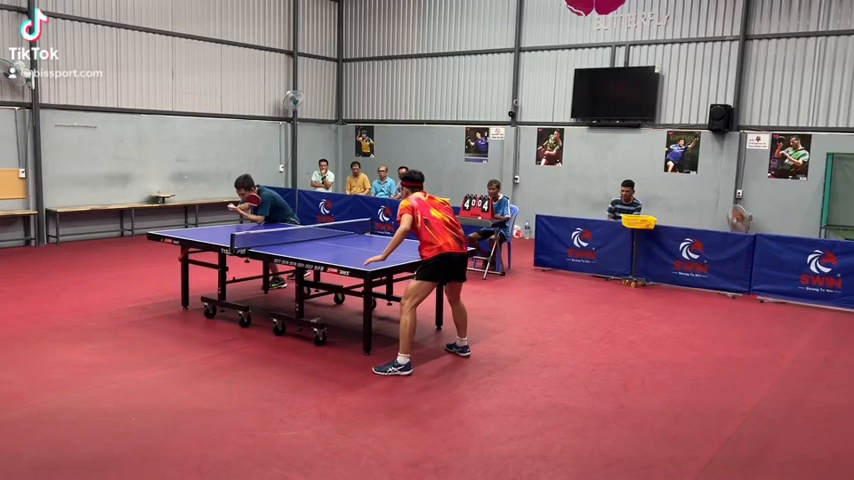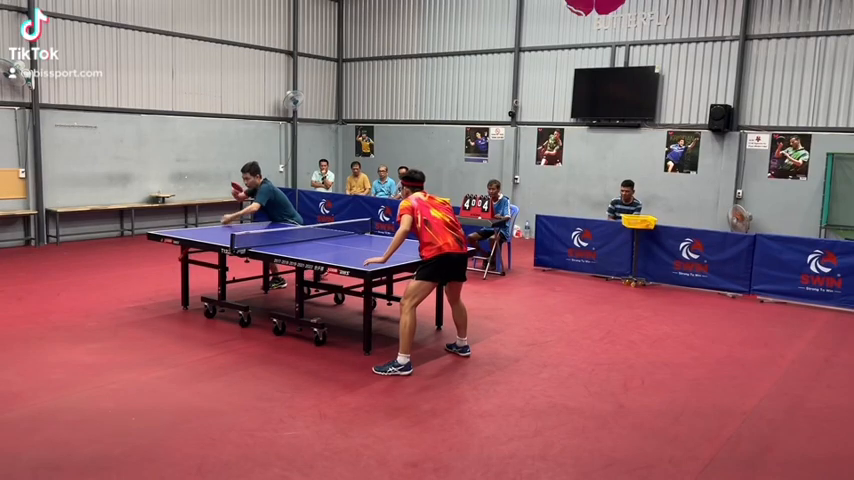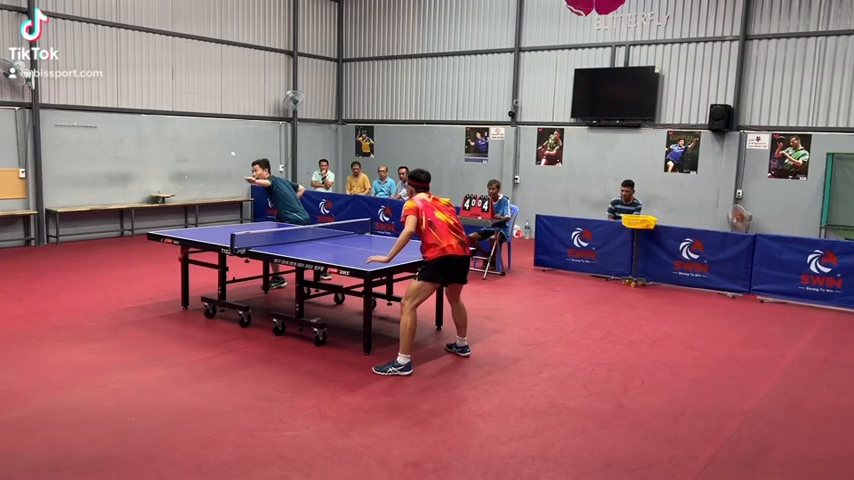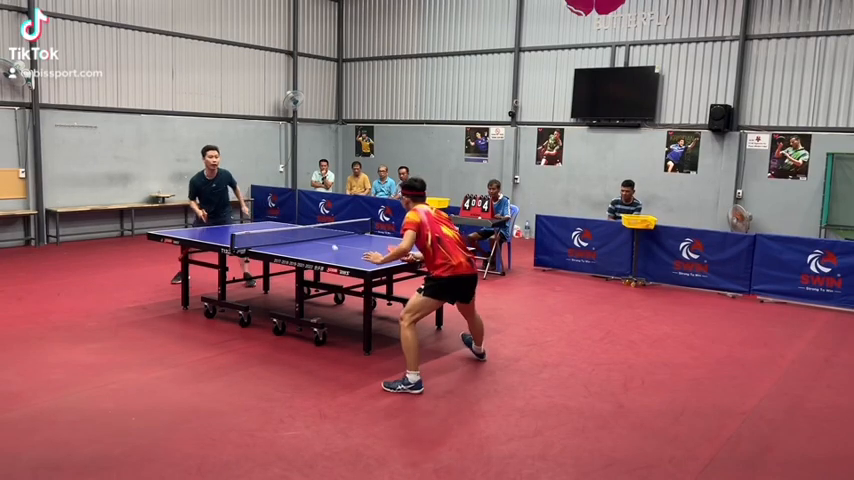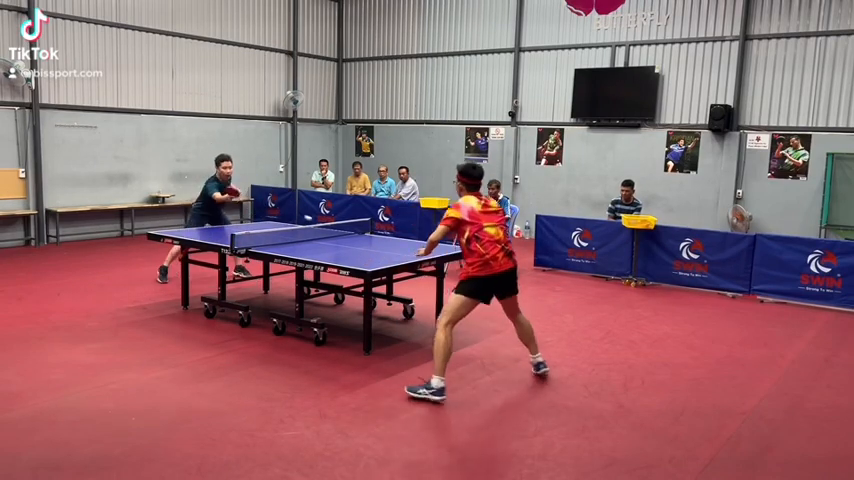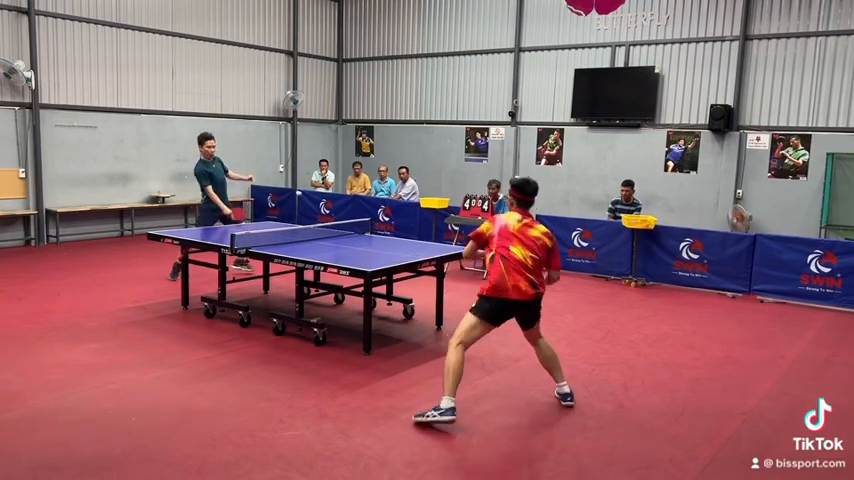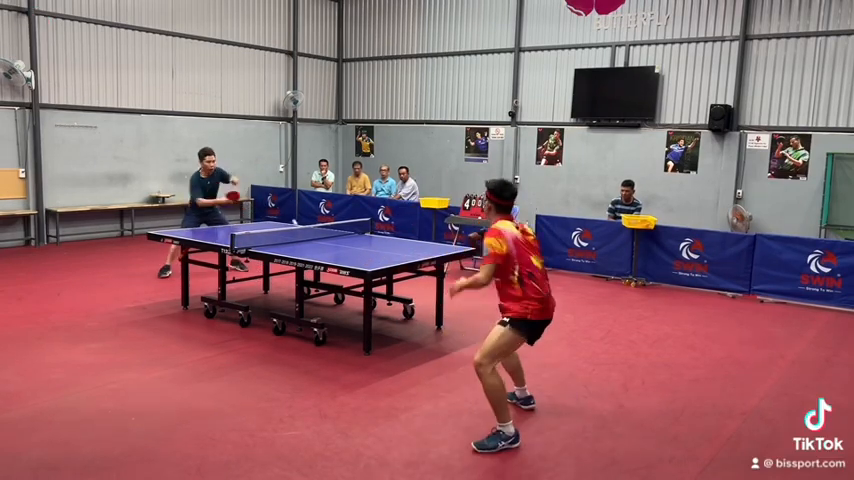
dt=0.7s
person 1, frame 1
left shoulder: (408, 202)
right shoulder: (441, 201)
left elbow: (405, 228)
right elbow: (456, 228)
left wrist: (384, 255)
left hip: (438, 256)
right hip: (460, 252)
left knee: (407, 304)
right knee: (454, 299)
left ankle: (403, 362)
right ankle: (462, 345)
person 1, frame 2
left shoulder: (408, 203)
right shoulder: (441, 201)
left elbow: (405, 229)
left wrist: (384, 258)
left hip: (438, 256)
right hip: (460, 253)
left knee: (407, 304)
right knee: (454, 299)
left ankle: (403, 362)
right ankle: (462, 345)
person 1, frame 3
left shoulder: (413, 203)
right shoulder: (445, 203)
left elbow: (409, 230)
left wrist: (388, 257)
left hip: (441, 257)
right hip: (462, 255)
left knee: (408, 305)
right knee: (454, 298)
left ankle: (403, 362)
right ankle: (462, 344)
person 1, frame 4
left shoulder: (414, 215)
right shoulder: (439, 215)
left elbow: (404, 246)
left wrist: (383, 259)
right wrist: (418, 257)
left hip: (446, 275)
right hip: (468, 271)
left knee: (407, 319)
right knee: (469, 313)
left ankle: (413, 379)
right ankle: (479, 349)
person 1, frame 5
left shoulder: (460, 206)
right shoulder: (494, 205)
left elbow: (436, 237)
left wrist: (426, 251)
left hip: (480, 273)
right hip: (506, 268)
left knee: (445, 322)
right knee: (515, 314)
left ankle: (436, 385)
right ankle: (538, 362)
person 1, frame 6
left shoulder: (497, 221)
right shoulder: (546, 234)
left elbow: (467, 253)
right elbow: (553, 277)
left wrist: (485, 251)
left hip: (498, 294)
right hip: (530, 296)
left knee: (457, 343)
right knee: (536, 339)
left ankle: (446, 407)
right ankle: (564, 390)
person 1, frame 7
left shoulder: (497, 233)
right shoulder: (523, 230)
left elbow: (484, 279)
left wrist: (462, 284)
left hip: (527, 311)
right hip: (539, 307)
left knee: (483, 362)
right knee: (501, 346)
left ankle: (507, 432)
right ankle: (522, 394)
person 2, frame 1
left shoulder: (265, 195)
left elbow: (259, 219)
right elbow: (239, 209)
left wrist: (239, 211)
right wrist: (248, 204)
left hip: (289, 223)
right hip: (276, 223)
left ankle: (277, 279)
person 2, frame 2
left shoulder: (266, 188)
right shoulder: (258, 187)
left elbow: (254, 208)
right elbow: (241, 197)
left wrist: (233, 216)
right wrist: (237, 194)
left hip: (292, 224)
right hip: (284, 223)
left ankle: (277, 279)
person 2, frame 3
left shoulder: (272, 181)
right shoulder: (281, 181)
left elbow: (266, 183)
right elbow: (301, 189)
left wrist: (255, 182)
left hip: (293, 221)
right hip: (304, 219)
left ankle: (277, 278)
person 2, frame 4
left shoulder: (225, 175)
right shoulder: (196, 180)
left elbow: (235, 187)
right elbow: (191, 201)
left wrist: (243, 205)
right wrist: (198, 210)
left hip: (224, 216)
right hip: (205, 217)
left ankle: (247, 275)
person 2, frame 5
left shoulder: (227, 176)
right shoulder: (212, 184)
right elbow: (218, 198)
left wrist: (234, 189)
right wrist: (227, 197)
left hip: (216, 212)
right hip: (200, 213)
left ankle: (238, 267)
right ankle: (164, 268)
person 2, frame 6
left shoulder: (217, 160)
right shoulder: (200, 168)
left elbow: (228, 175)
right elbow: (209, 191)
left wrist: (245, 178)
right wrist: (224, 208)
left hip: (224, 206)
right hip: (210, 209)
left ankle: (240, 261)
right ankle: (178, 265)
person 2, frame 7
left shoulder: (218, 172)
right shoulder: (195, 179)
left elbow: (231, 179)
right elbow: (200, 202)
left wrist: (234, 180)
right wrist: (218, 201)
left hip: (212, 211)
right hip: (195, 213)
left ankle: (235, 261)
right ankle: (167, 266)
